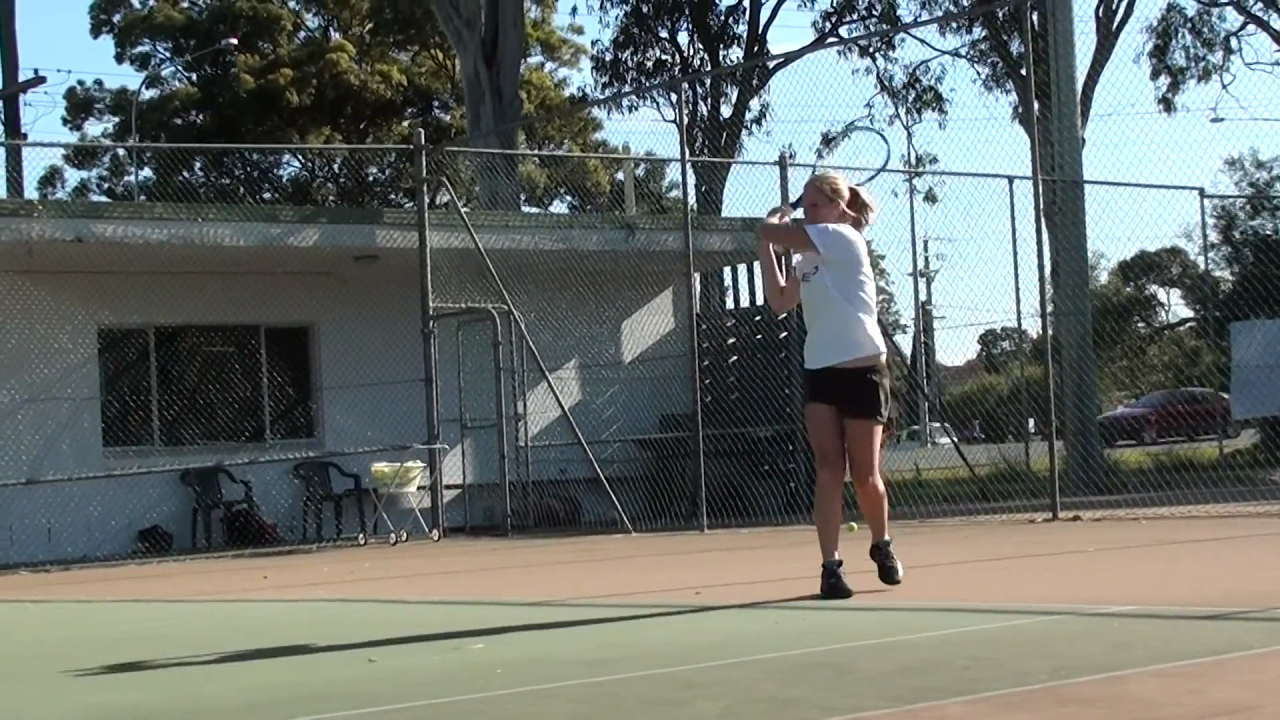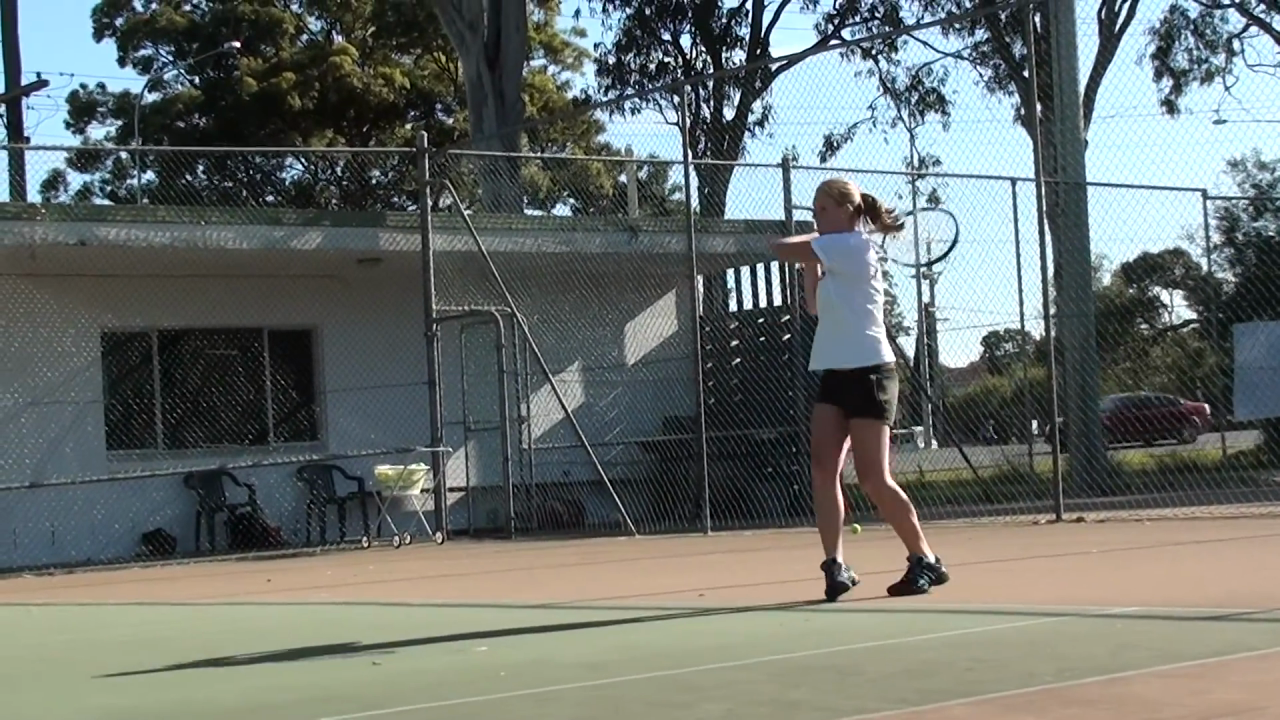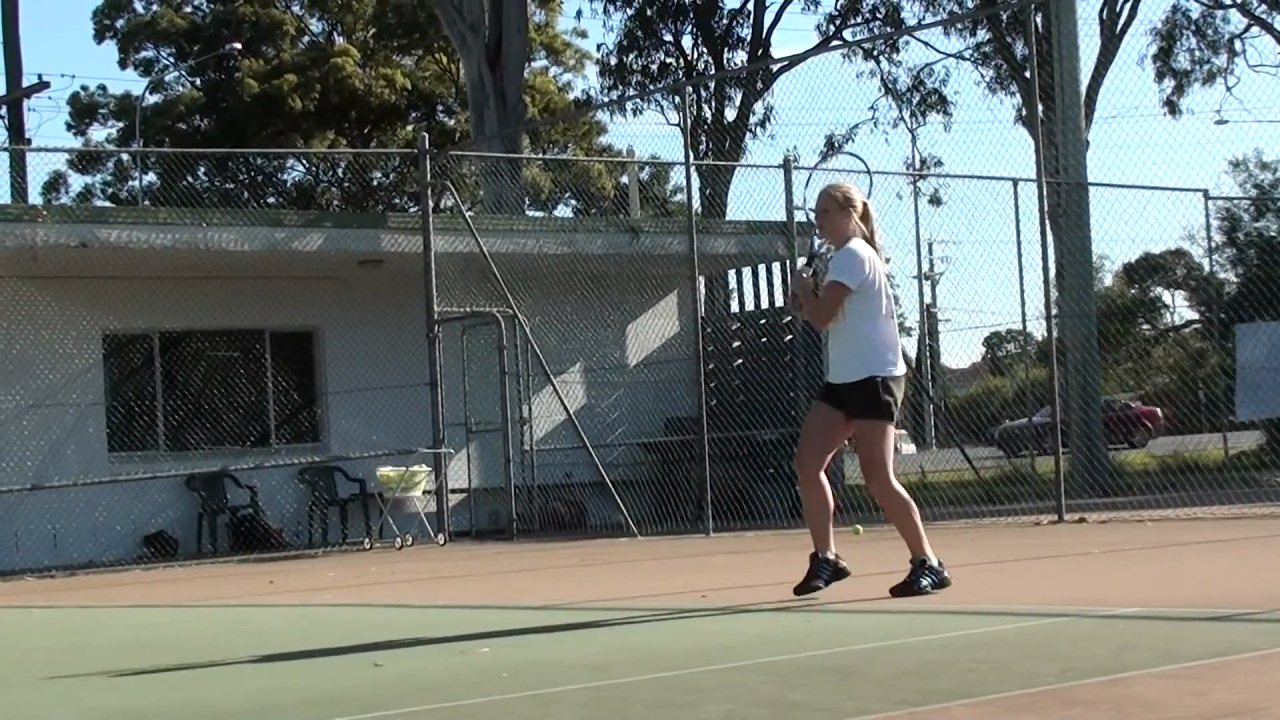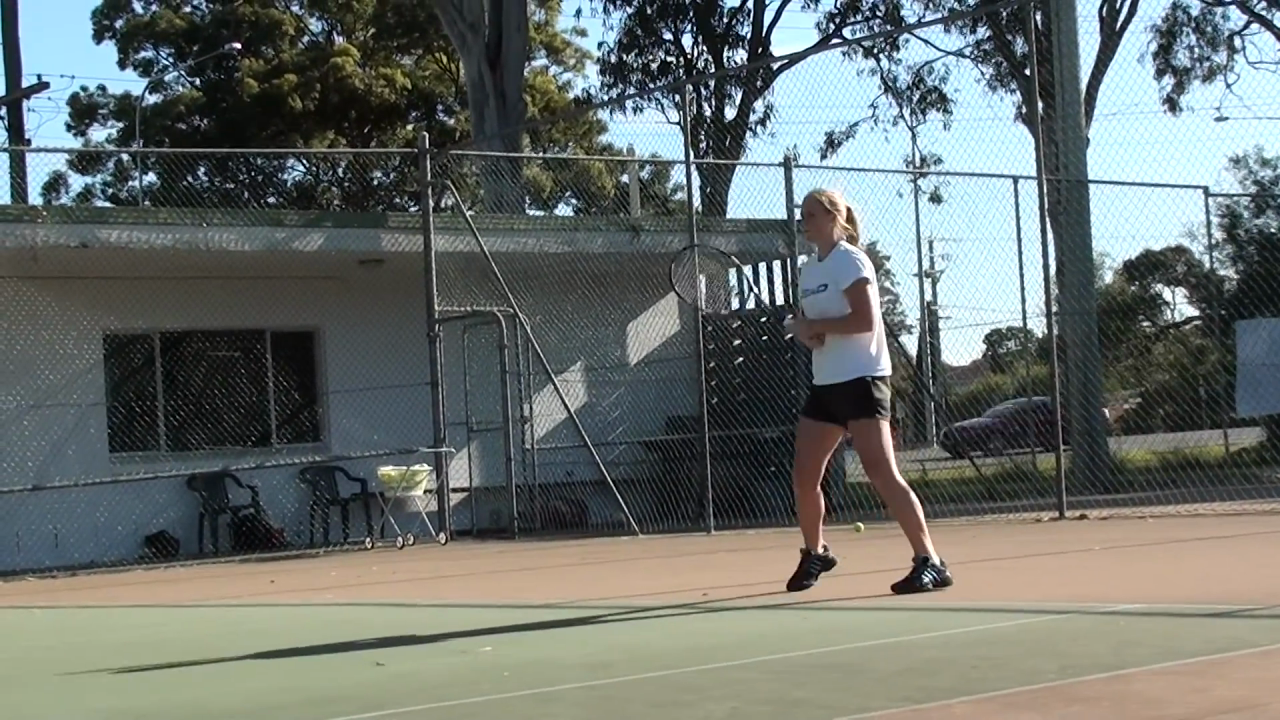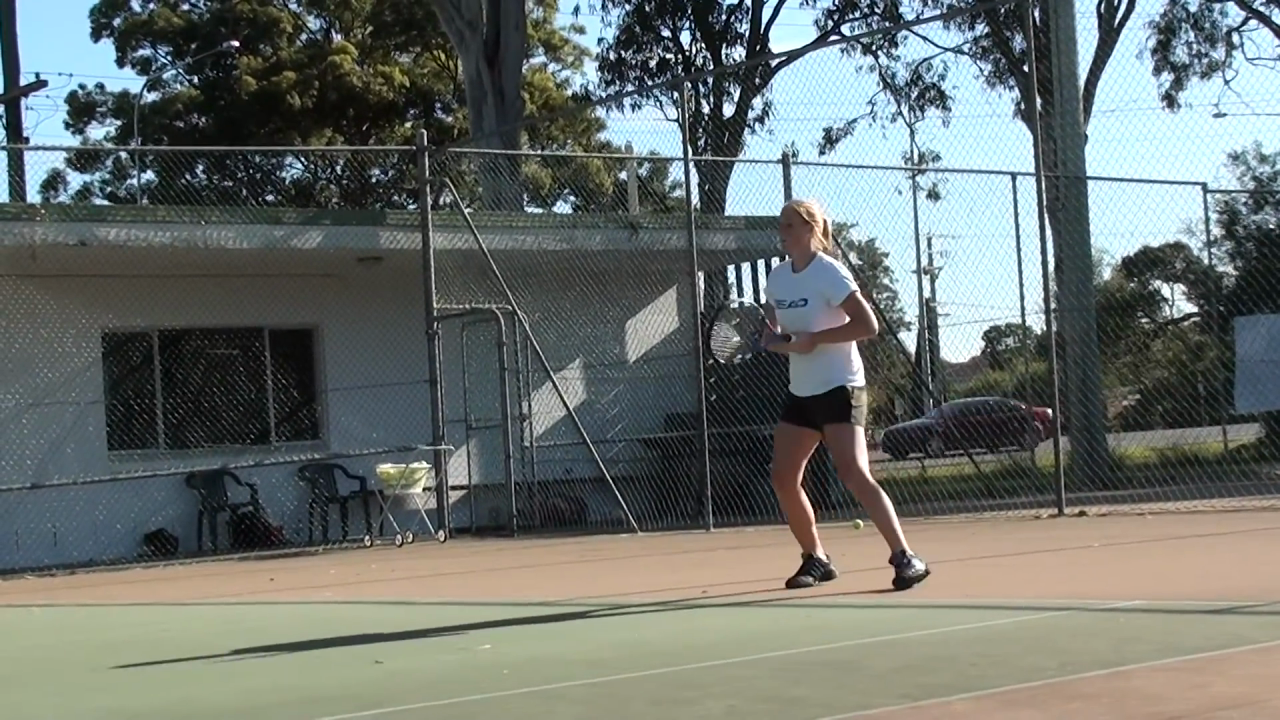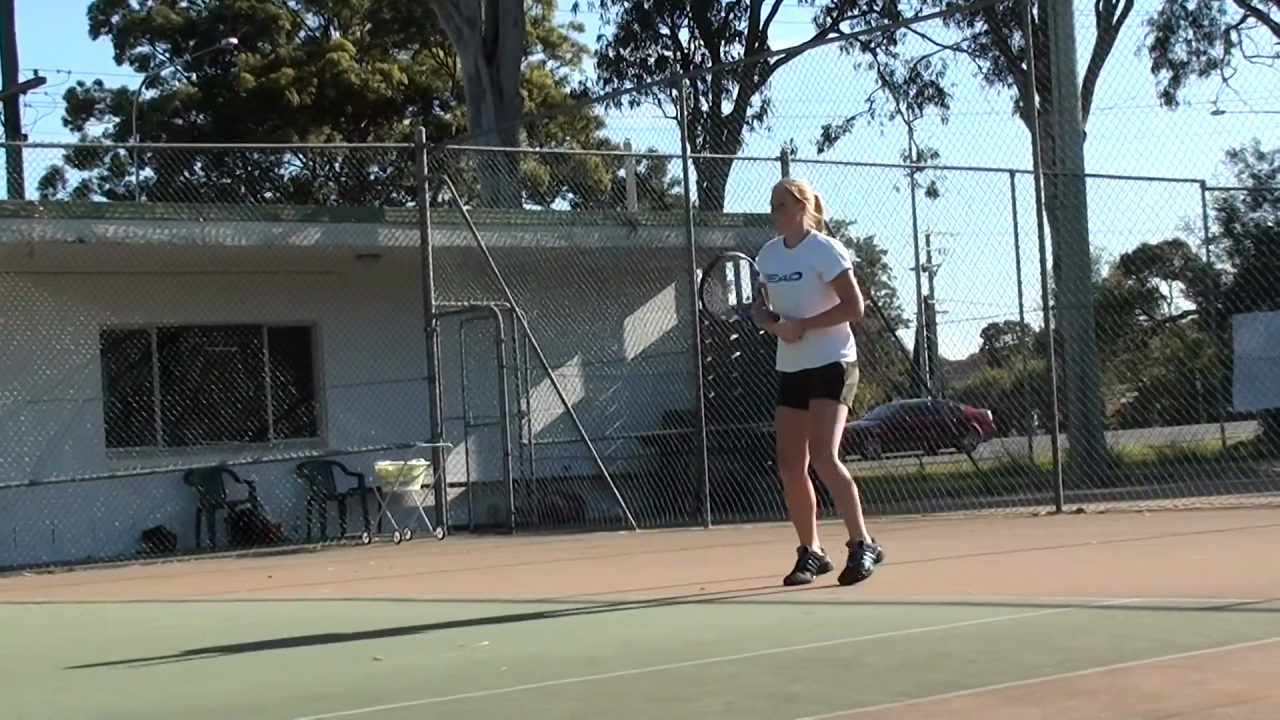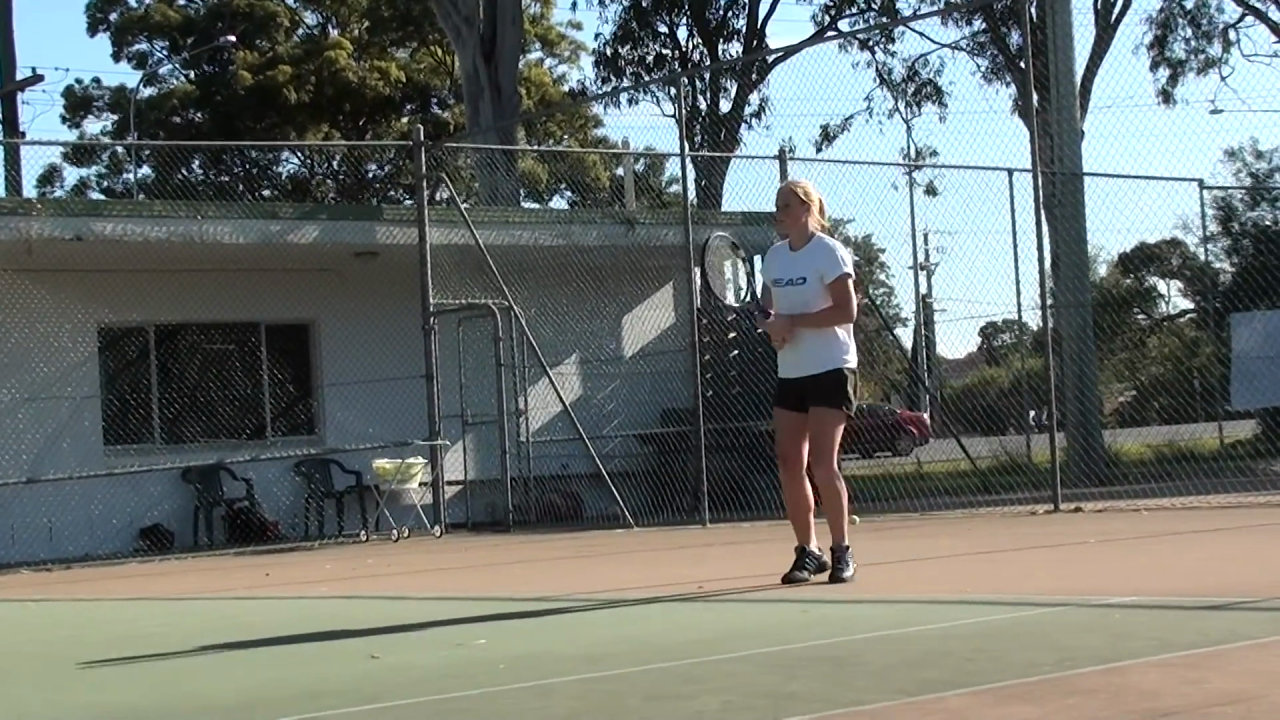
dt=0.2s
person 1, frame 1
left shoulder: (842, 238)
right shoulder: (813, 252)
left elbow: (766, 234)
right elbow: (778, 304)
left wrist: (777, 224)
right wrist: (771, 254)
left hip: (861, 369)
right hip: (821, 371)
left knee: (864, 475)
right knee: (828, 471)
left ankle: (882, 542)
right ankle: (831, 567)
person 1, frame 2
left shoulder: (847, 245)
right shoulder: (839, 249)
left elbow: (781, 247)
right elbow: (816, 305)
left wrist: (812, 241)
right wrist: (814, 248)
left hip: (866, 372)
right hip: (834, 374)
left knee: (873, 478)
right knee: (825, 470)
left ankle: (926, 561)
right ankle: (836, 566)
person 1, frame 3
left shoulder: (855, 257)
right shoulder: (833, 259)
left elbow: (821, 315)
right elbow: (822, 316)
left wrist: (803, 291)
right wrist: (810, 290)
left hip: (874, 377)
right hip: (841, 379)
left knee: (878, 479)
right knee: (807, 464)
left ankle: (929, 565)
right ankle: (825, 559)
person 1, frame 4
left shoulder: (850, 261)
right shoulder: (808, 268)
left elbow: (866, 320)
left wrist: (813, 327)
right wrist: (805, 332)
left hip: (862, 380)
right hip: (824, 385)
left knee: (883, 474)
right knee: (804, 477)
left ankle: (929, 562)
right ankle: (815, 555)
person 1, frame 5
left shoulder: (830, 273)
right shoulder: (776, 277)
left elbow: (867, 325)
right elbow: (772, 328)
left wrist: (815, 341)
right wrist: (779, 341)
left hip: (839, 386)
right hip: (800, 391)
left knee: (854, 474)
right knee: (783, 479)
left ankle: (905, 557)
right ankle: (815, 558)
person 1, frame 6
left shoulder: (827, 249)
right shoulder: (768, 254)
left elbow: (855, 305)
right elbow: (763, 305)
left wrist: (803, 324)
right wrist: (771, 321)
left hip: (831, 365)
right hip: (791, 370)
left knee: (823, 458)
right knee: (791, 465)
left ankle: (862, 545)
right ankle: (811, 553)
person 1, frame 7
left shoulder: (829, 252)
right shoulder: (774, 256)
left elbow: (846, 311)
right elbow: (768, 307)
left wrist: (790, 323)
right wrist: (772, 326)
left hip: (832, 370)
right hip: (791, 372)
left knee: (822, 465)
right knee: (789, 468)
left ankle: (841, 548)
right ankle: (808, 551)
